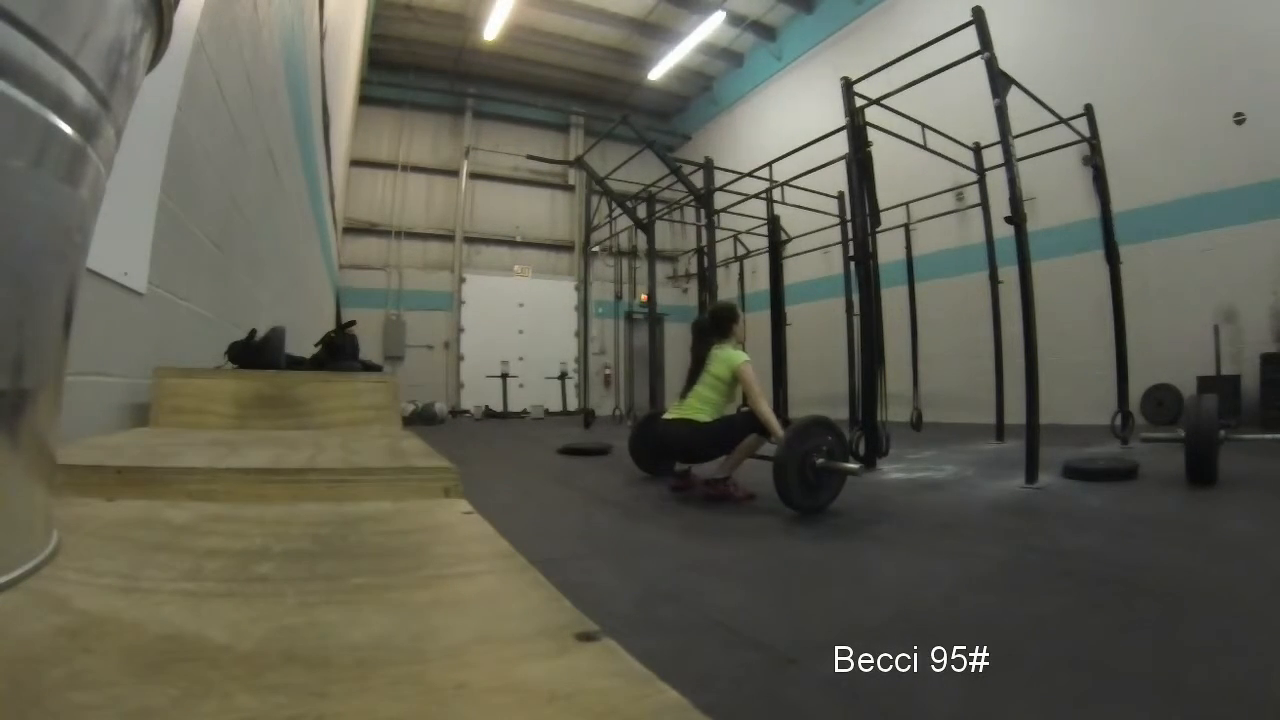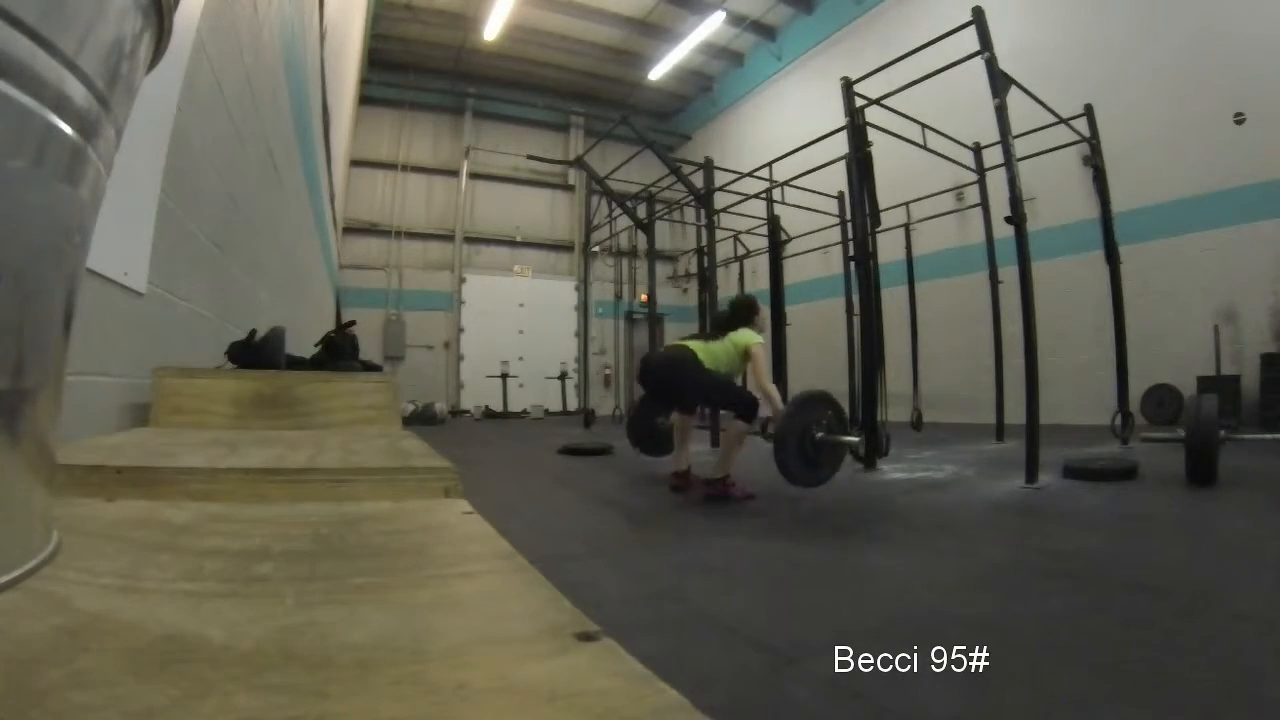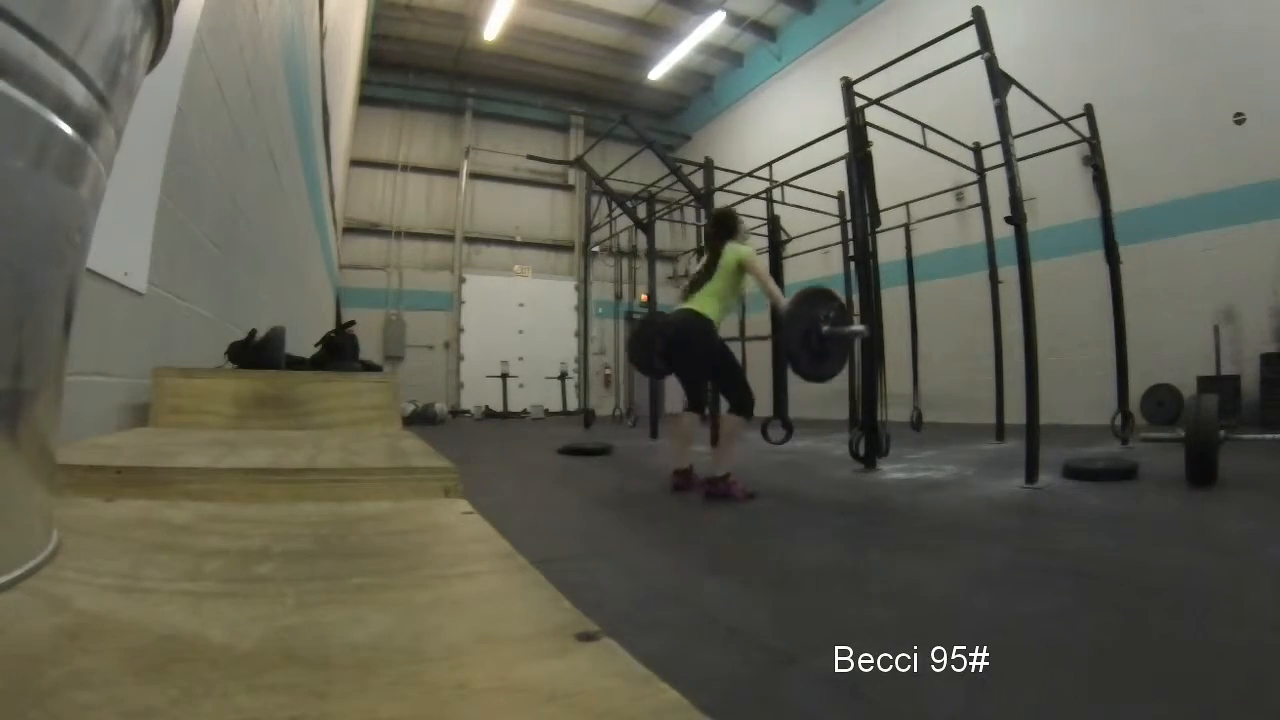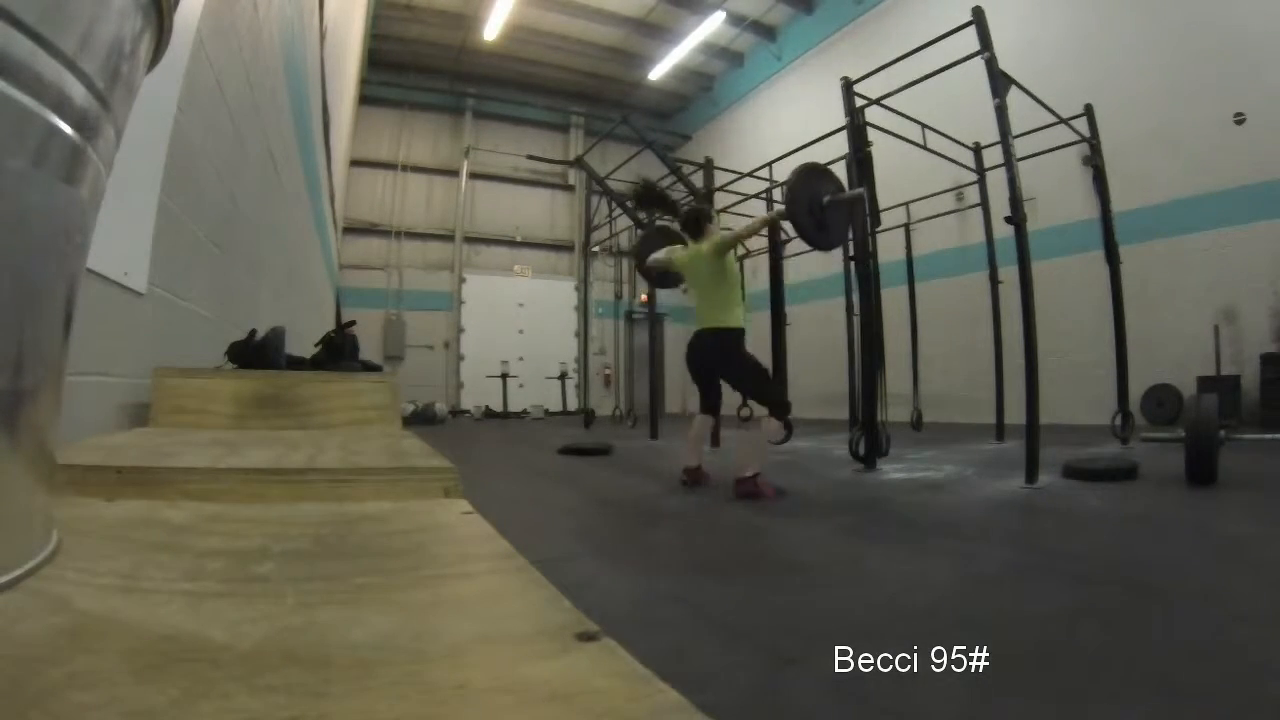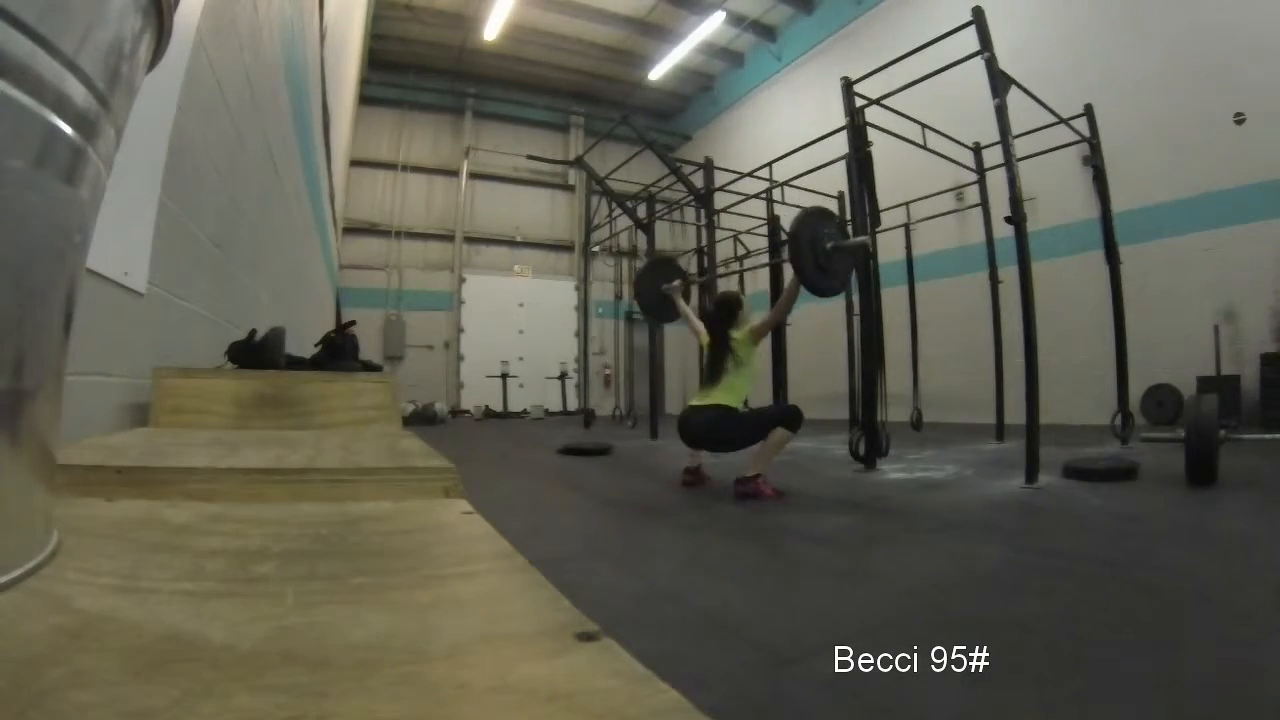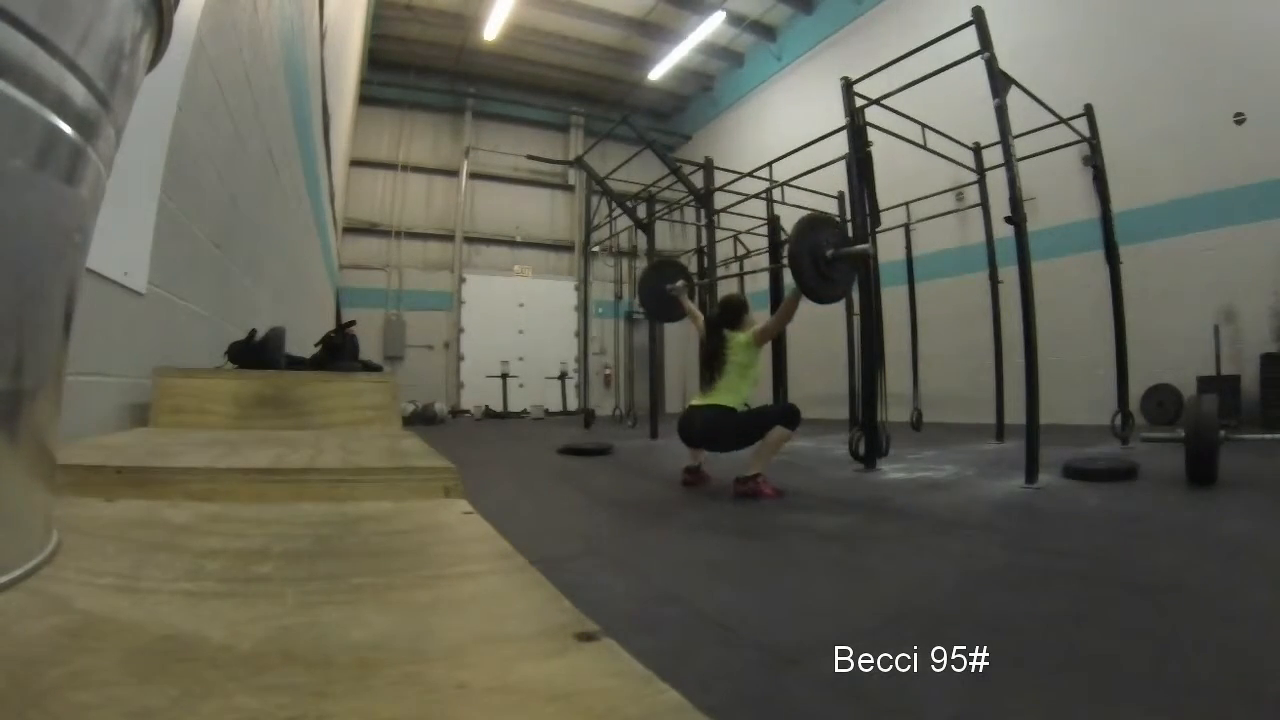
dt=0.4s
person 1, frame 1
left shoulder: (705, 354)
right shoulder: (736, 358)
right elbow: (759, 403)
left hip: (668, 434)
right hip: (691, 438)
right knee: (760, 422)
left ankle: (683, 474)
right ankle: (718, 481)
person 1, frame 2
left shoulder: (724, 336)
right shoulder: (752, 338)
right elbow: (764, 383)
left hip: (650, 367)
right hip: (677, 369)
left knee: (686, 401)
right knee: (747, 406)
left ankle: (681, 473)
right ankle: (718, 481)
person 1, frame 3
left shoulder: (711, 256)
right shoulder: (741, 252)
right elbow: (766, 282)
left hip: (675, 327)
right hip: (696, 328)
left knee: (696, 400)
right knee: (741, 399)
left ankle: (682, 472)
right ankle: (719, 479)
person 1, frame 4
left shoulder: (683, 255)
right shoulder: (714, 248)
left elbow: (652, 260)
right elbow: (748, 228)
left wrist: (674, 257)
right wrist: (782, 214)
left hip: (698, 346)
right hip: (725, 343)
left knee: (710, 403)
right knee: (779, 404)
left ankle: (692, 468)
right ankle: (748, 477)
person 1, frame 5
left shoulder: (709, 338)
right shoulder: (745, 338)
left elbow: (690, 316)
right elbow: (780, 312)
left wrist: (677, 295)
right wrist: (797, 275)
left hip: (688, 425)
right hip: (717, 426)
right knee: (791, 415)
left ankle: (692, 469)
right ankle: (750, 480)
person 1, frame 6
left shoulder: (714, 338)
right shoulder: (748, 341)
left elbow: (696, 316)
right elbow: (782, 317)
left wrist: (683, 295)
left hip: (687, 426)
right hip: (717, 426)
right knee: (788, 414)
left ankle: (693, 469)
right ankle: (751, 479)
